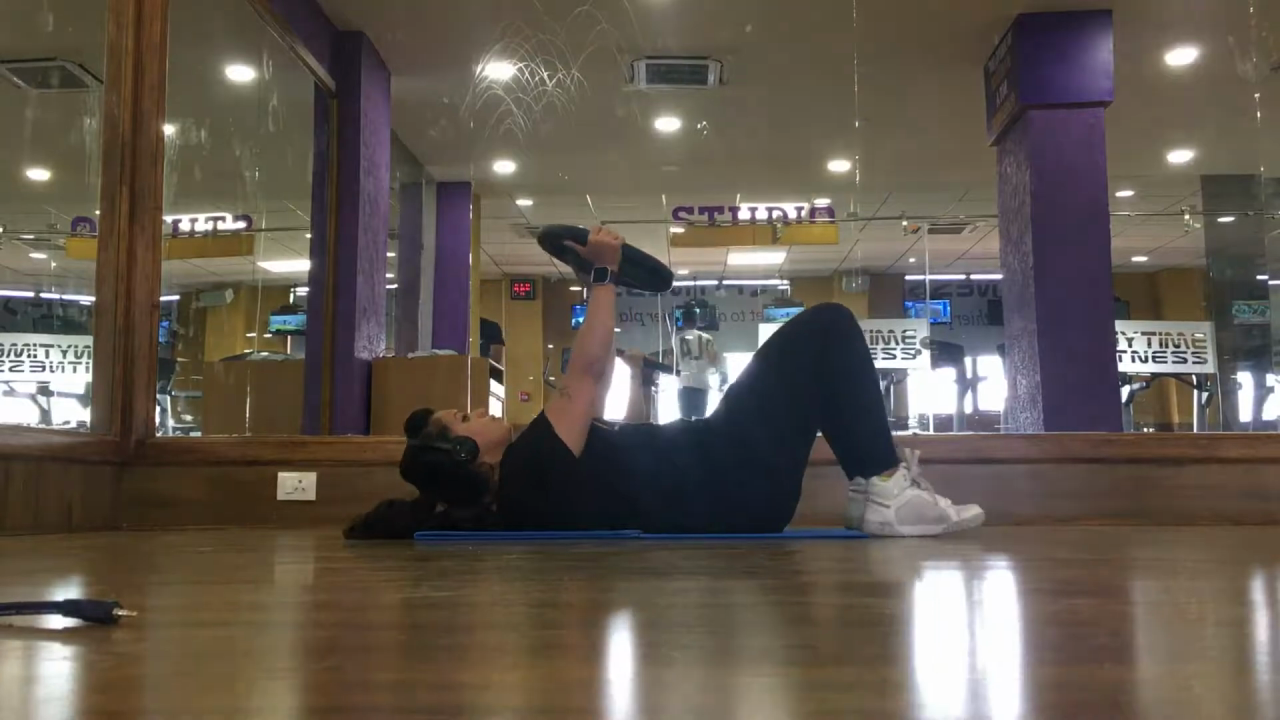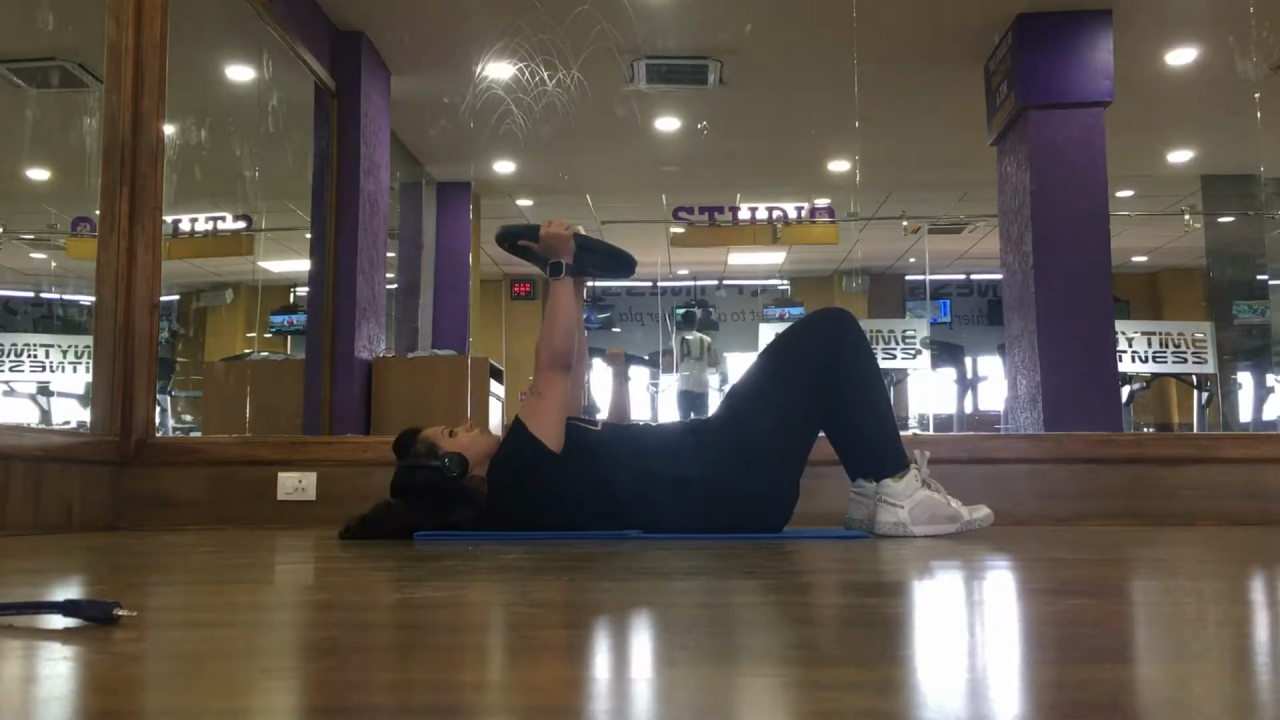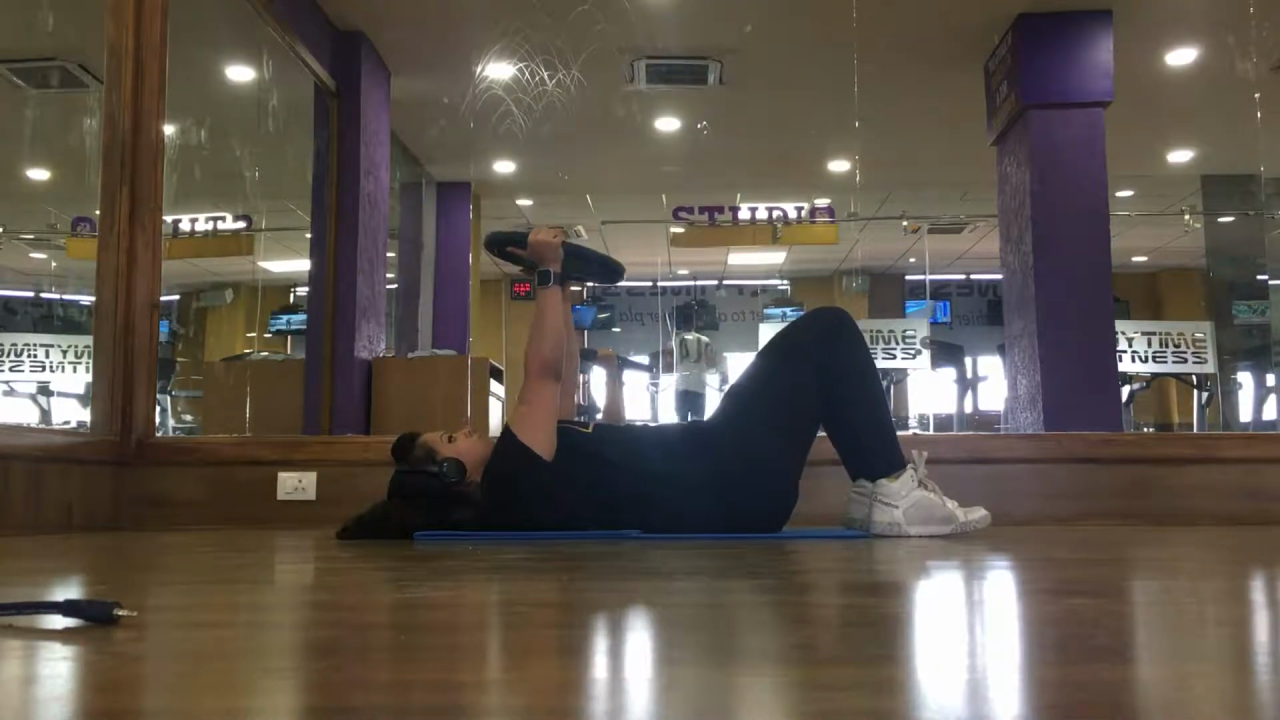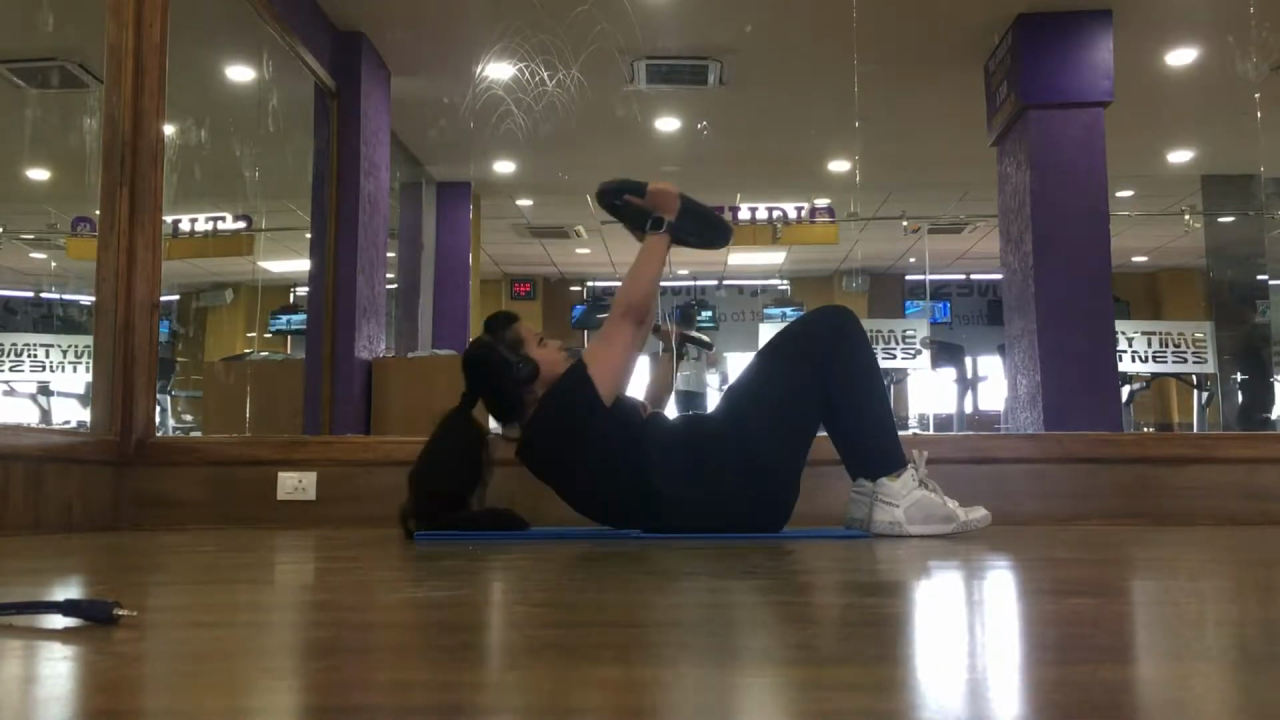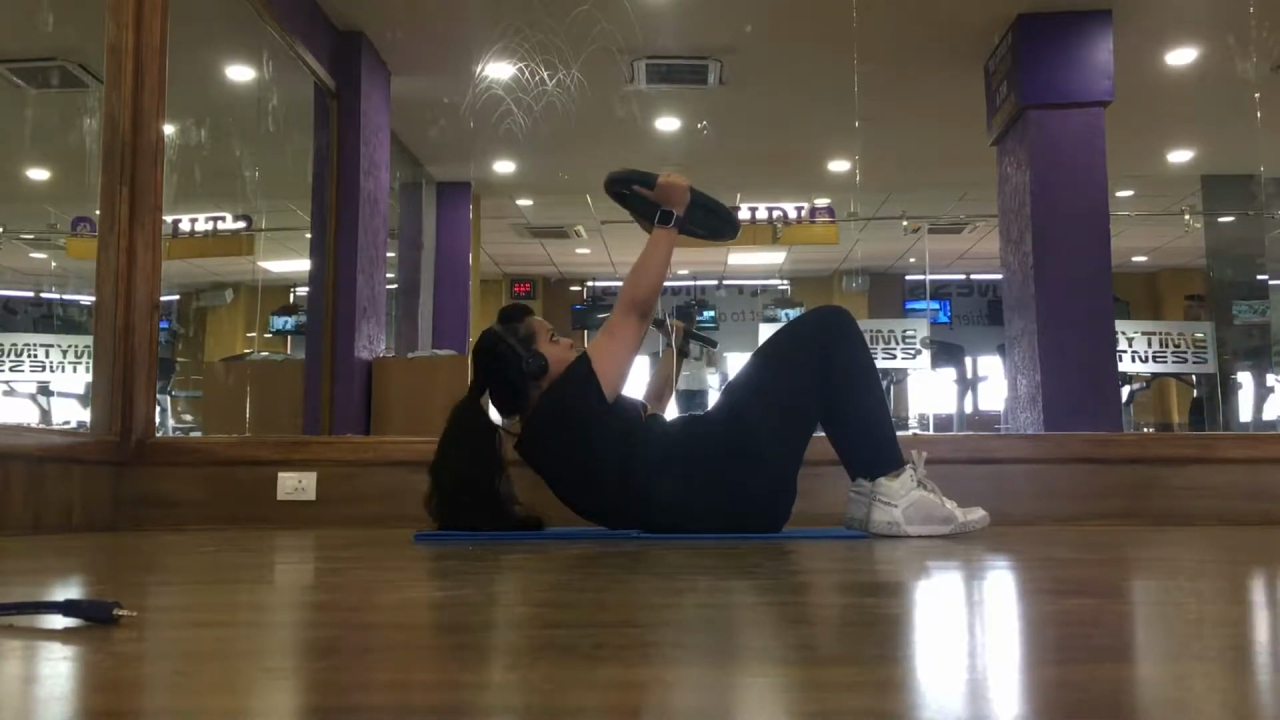
dt=0.7s
person 1, frame 1
left shoulder: (518, 489)
right shoulder: (532, 468)
right elbow: (586, 373)
left wrist: (636, 380)
right wrist: (604, 274)
left hip: (718, 482)
right hip: (736, 485)
left knee: (819, 348)
right knee: (828, 326)
left ankle: (870, 488)
right ankle: (887, 492)
person 1, frame 2
left shoulder: (512, 488)
right shoulder: (518, 473)
left elbow: (583, 416)
right elbow: (553, 369)
left wrist: (590, 325)
right wrist: (561, 267)
left hip: (715, 476)
right hip: (732, 486)
left knee: (821, 348)
right knee: (830, 331)
left ankle: (876, 491)
right ankle: (897, 494)
person 1, frame 3
left shoulder: (509, 489)
right shoulder: (511, 481)
left elbow: (560, 397)
right elbow: (542, 377)
left wrist: (561, 297)
right wrist: (547, 275)
left hip: (714, 481)
right hip: (729, 487)
left knee: (820, 342)
right knee: (827, 330)
left ankle: (877, 489)
right ankle: (891, 492)
person 1, frame 4
left shoulder: (548, 430)
right shoulder: (562, 409)
right elbow: (630, 317)
left wrist: (669, 361)
right wrist: (661, 225)
left hip: (707, 500)
right hip: (729, 492)
left knee: (820, 348)
right knee: (832, 328)
left ankle: (876, 490)
right ankle: (892, 491)
person 1, frame 5
left shoulder: (548, 428)
right shoulder: (563, 406)
right elbow: (632, 311)
left wrist: (671, 355)
right wrist: (669, 217)
left hip: (712, 499)
right hip: (729, 490)
left knee: (821, 357)
right knee: (828, 329)
left ankle: (875, 488)
right ankle: (890, 490)
